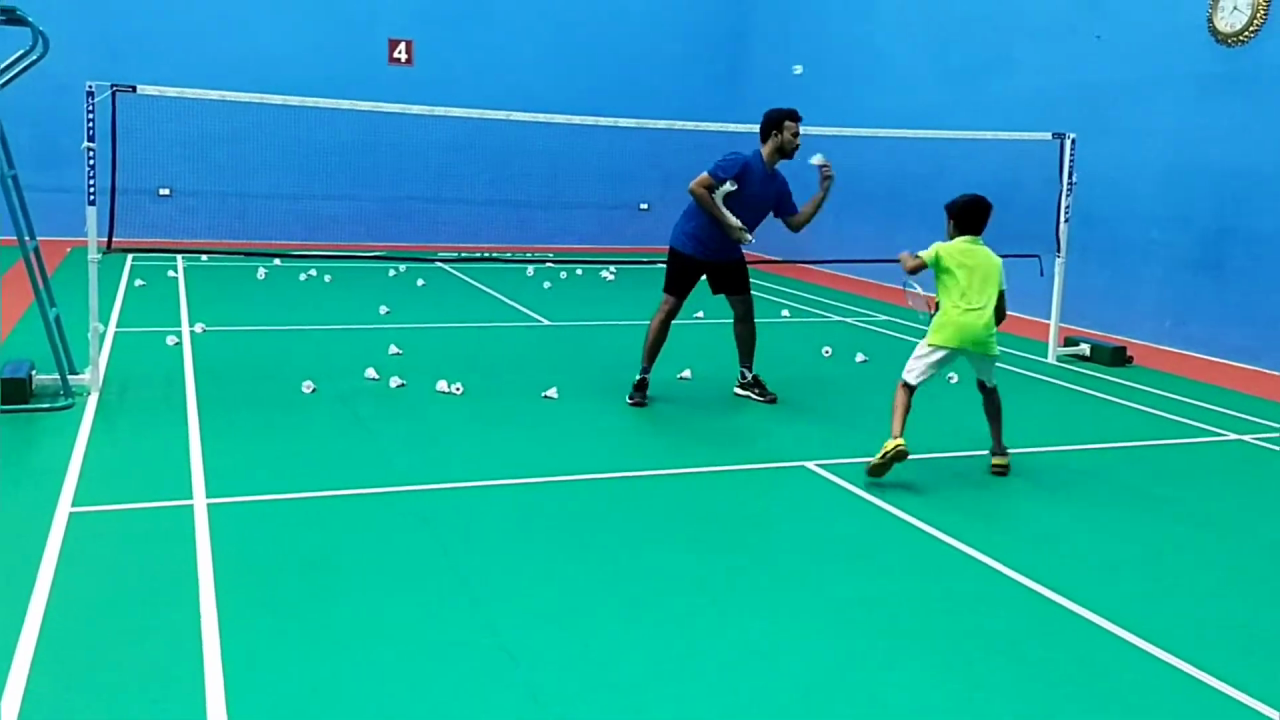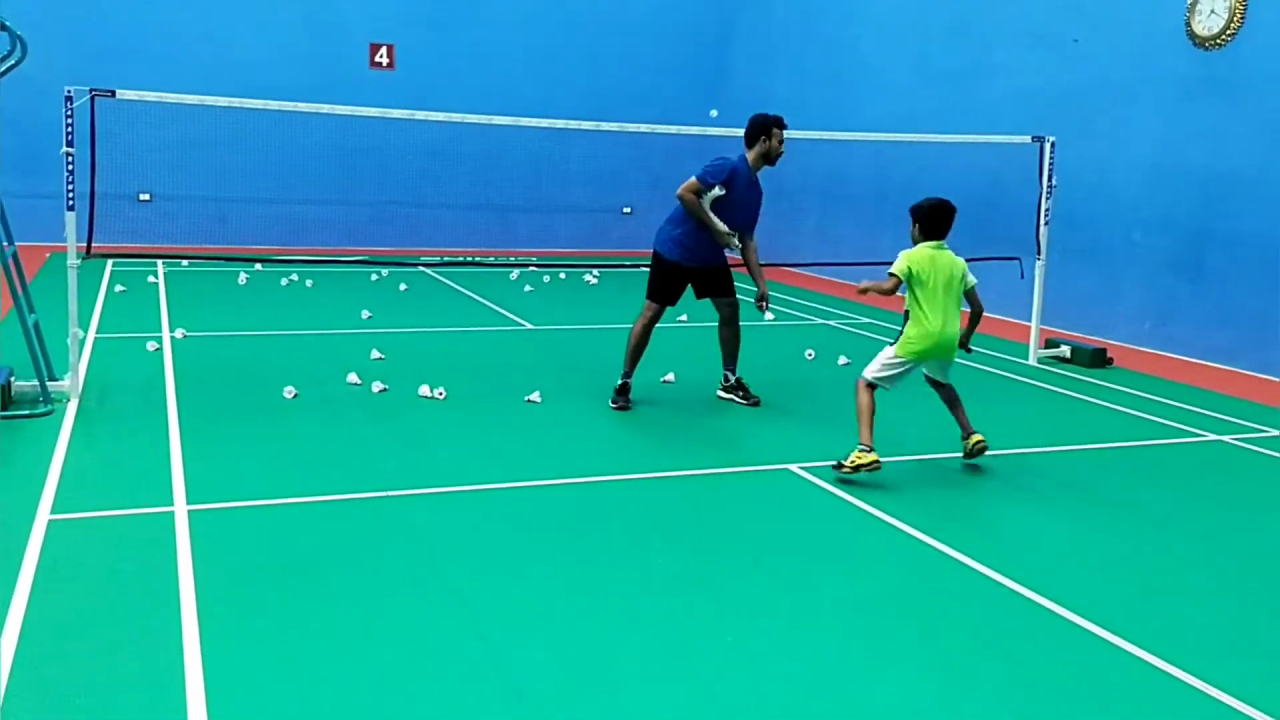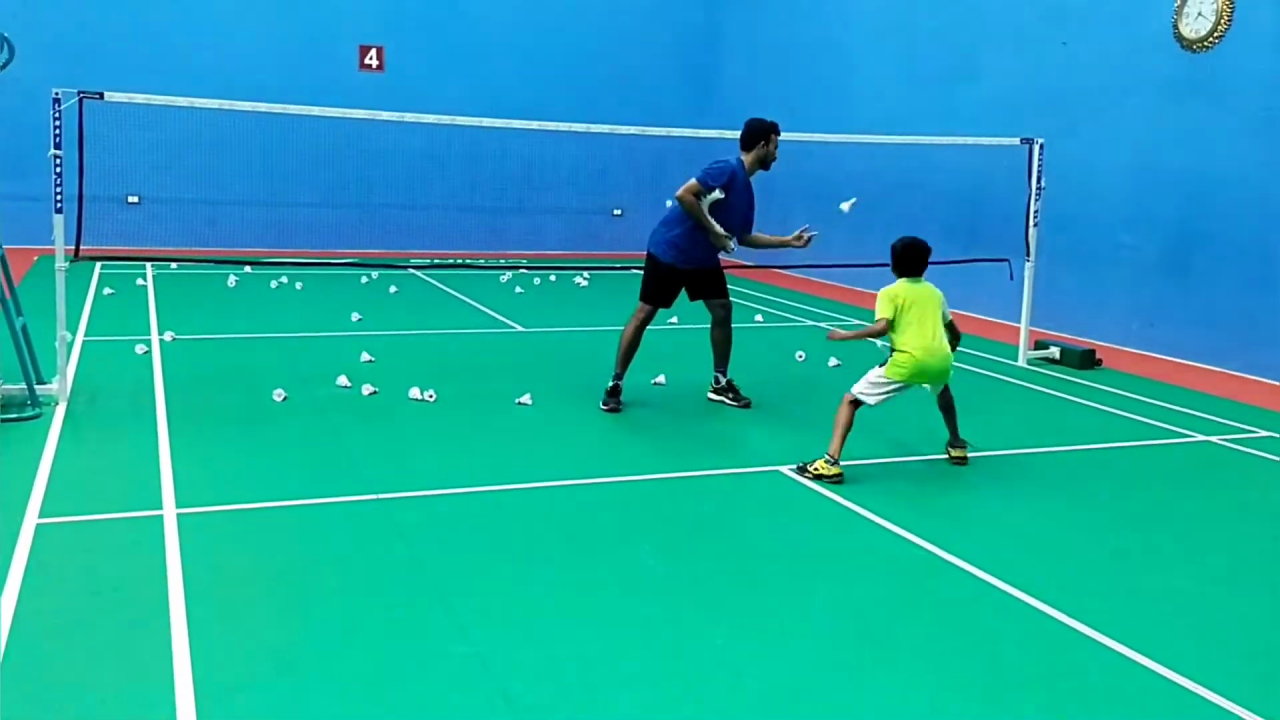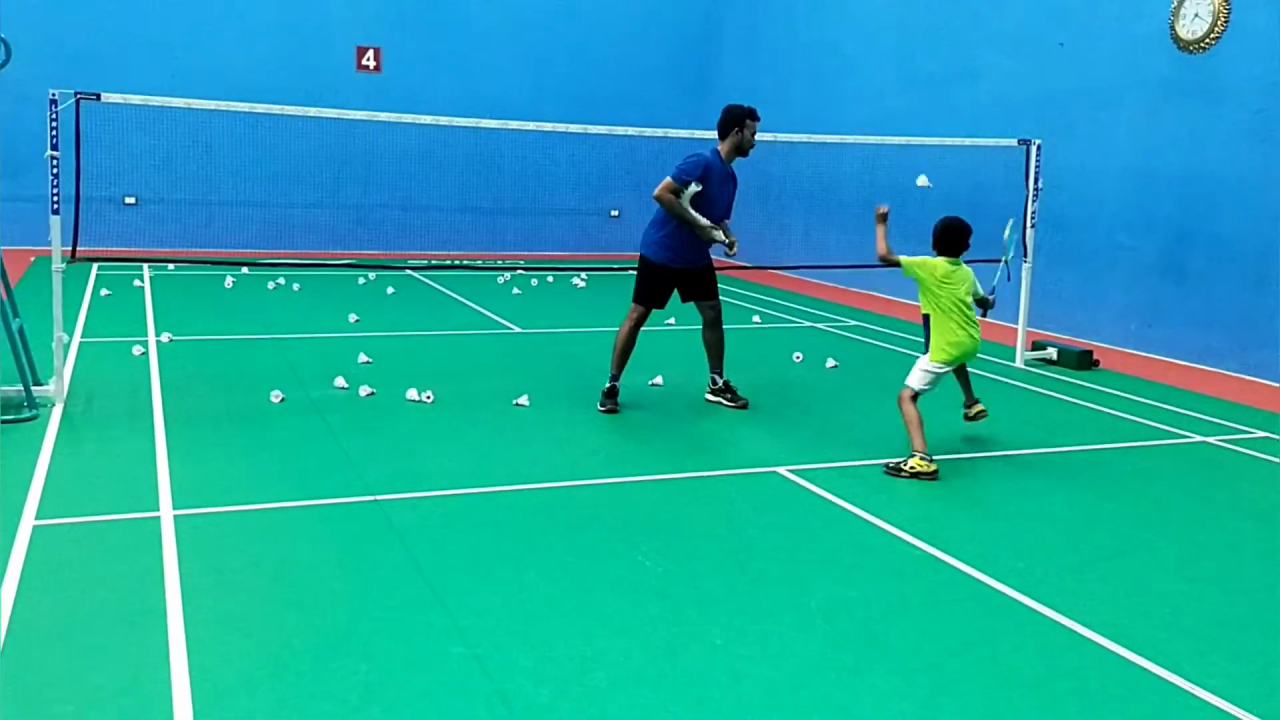
dt=0.3s
person 1, frame 1
left shoulder: (778, 183)
right shoulder: (741, 163)
left elbow: (795, 223)
right elbow: (696, 187)
left wrist: (823, 191)
right wrist: (726, 223)
left hip: (728, 252)
right hip: (690, 244)
left knee: (745, 308)
right knee: (668, 308)
left ankle: (747, 378)
right ankle: (643, 378)
person 1, frame 2
left shoulder: (755, 189)
right shoulder: (728, 167)
left elbow: (746, 239)
right elbow: (684, 193)
left wrist: (760, 284)
right wrist: (715, 228)
left hip: (710, 256)
right hip: (674, 250)
left knee: (730, 311)
right knee: (651, 314)
left ankle: (729, 381)
right ankle: (624, 382)
person 1, frame 3
left shoulder: (746, 190)
right shoulder: (726, 170)
left elbow: (743, 236)
right elbow: (683, 195)
left wrist: (787, 241)
right wrist: (712, 230)
left hip: (703, 258)
right hip: (669, 251)
left knee: (723, 312)
right knee: (643, 314)
left ankle: (720, 383)
right ankle: (615, 384)
person 1, frame 4
left shoulder: (730, 178)
right shoulder: (702, 163)
right elbow: (661, 193)
left wrist: (728, 238)
right wrist: (696, 223)
left hip: (696, 258)
right hip: (660, 253)
left knee: (713, 314)
right knee: (637, 316)
left ankle: (717, 384)
right ankle: (612, 386)
person 2, frame 1
left shoulder: (943, 250)
right shoulder: (994, 260)
left elbow: (912, 266)
right elbow: (1000, 311)
left wrist: (906, 258)
left hip: (946, 332)
right hip: (982, 334)
left knee: (906, 385)
right knee: (988, 387)
left ankle: (896, 442)
right ankle: (1000, 454)
person 2, frame 2
left shoulder: (911, 256)
right shoulder: (957, 263)
left elbow: (890, 288)
right elbow: (977, 307)
left wrist: (869, 286)
right wrist: (965, 337)
left hip: (916, 340)
right hip: (948, 340)
left knee: (865, 384)
right knee: (938, 381)
left ankle: (866, 451)
right ankle: (971, 436)
person 2, frame 3
left shoulder: (890, 293)
right shoulder: (935, 293)
left elbow: (881, 329)
right elbow: (954, 332)
left wrist: (846, 335)
left hip: (906, 364)
right hip: (939, 362)
left knee: (850, 402)
right knee: (943, 388)
left ankle: (830, 462)
right ankle: (956, 446)
person 2, frame 4
left shoulder: (925, 267)
right shoulder: (967, 273)
left elbow: (884, 256)
right elbow: (985, 303)
left wrist: (881, 223)
right wrist: (990, 300)
left hip: (944, 347)
right hip: (971, 342)
left knee: (906, 397)
left ankle: (921, 460)
right ankle: (972, 405)
